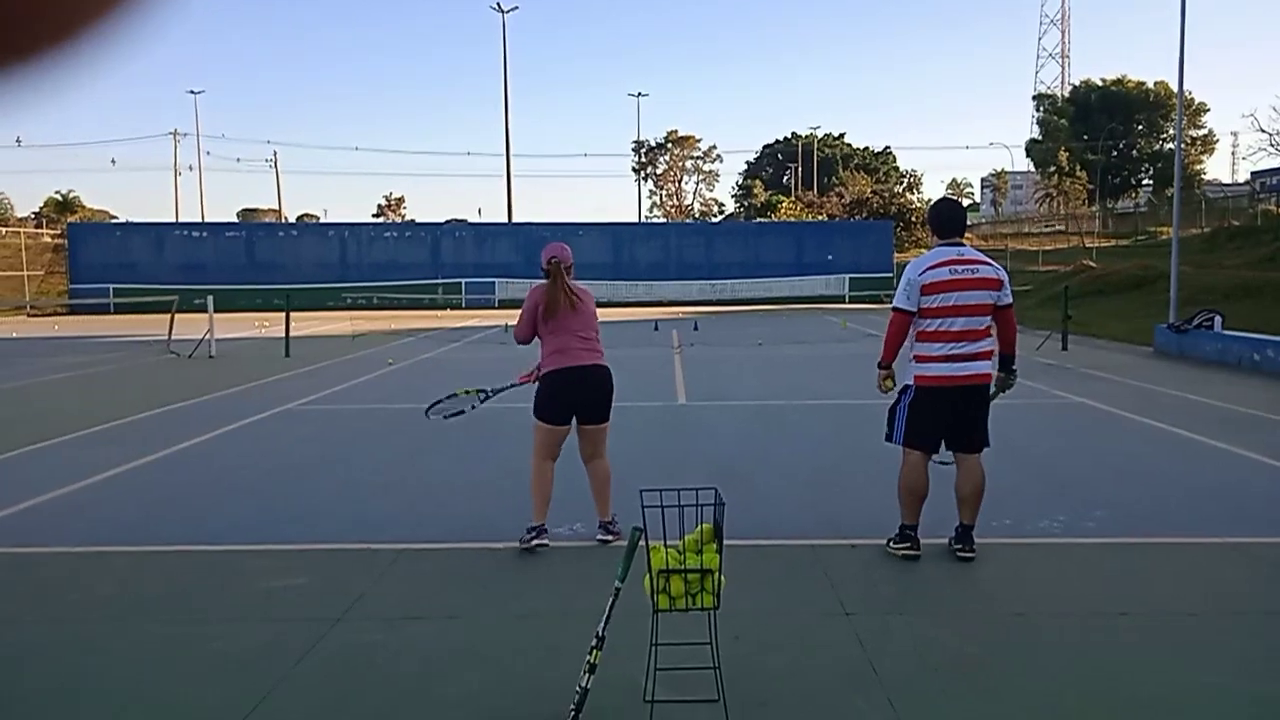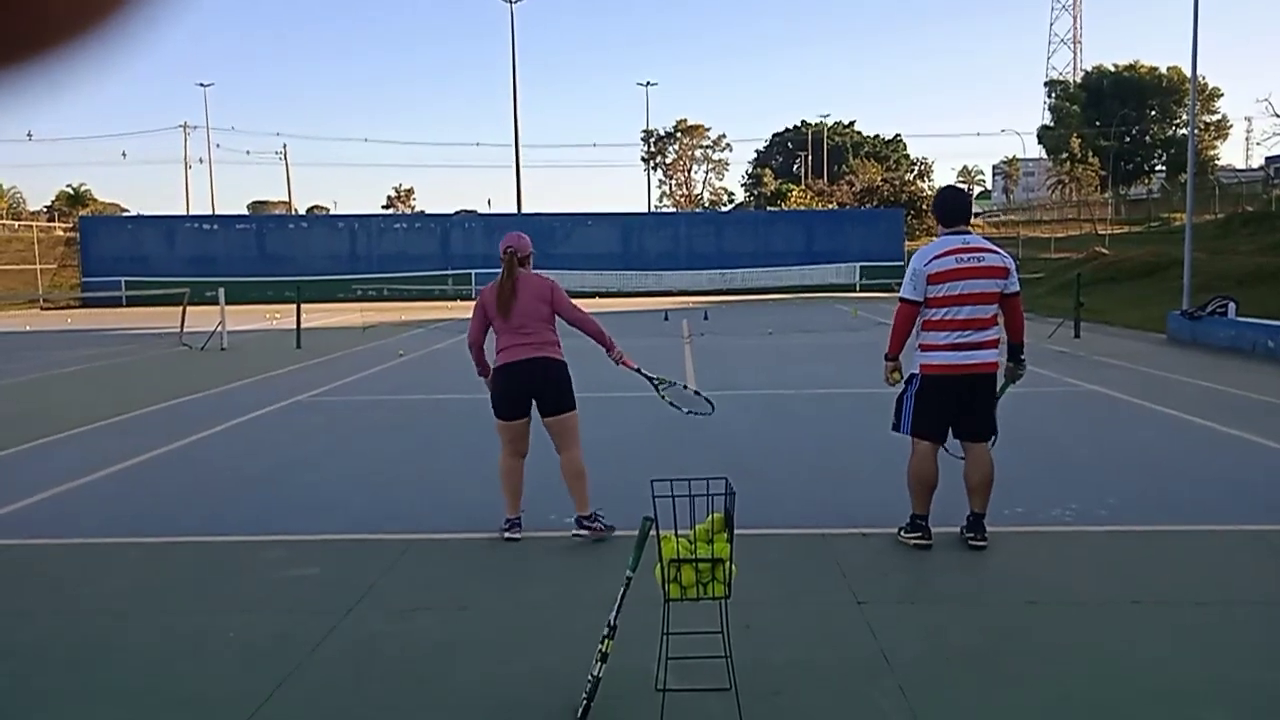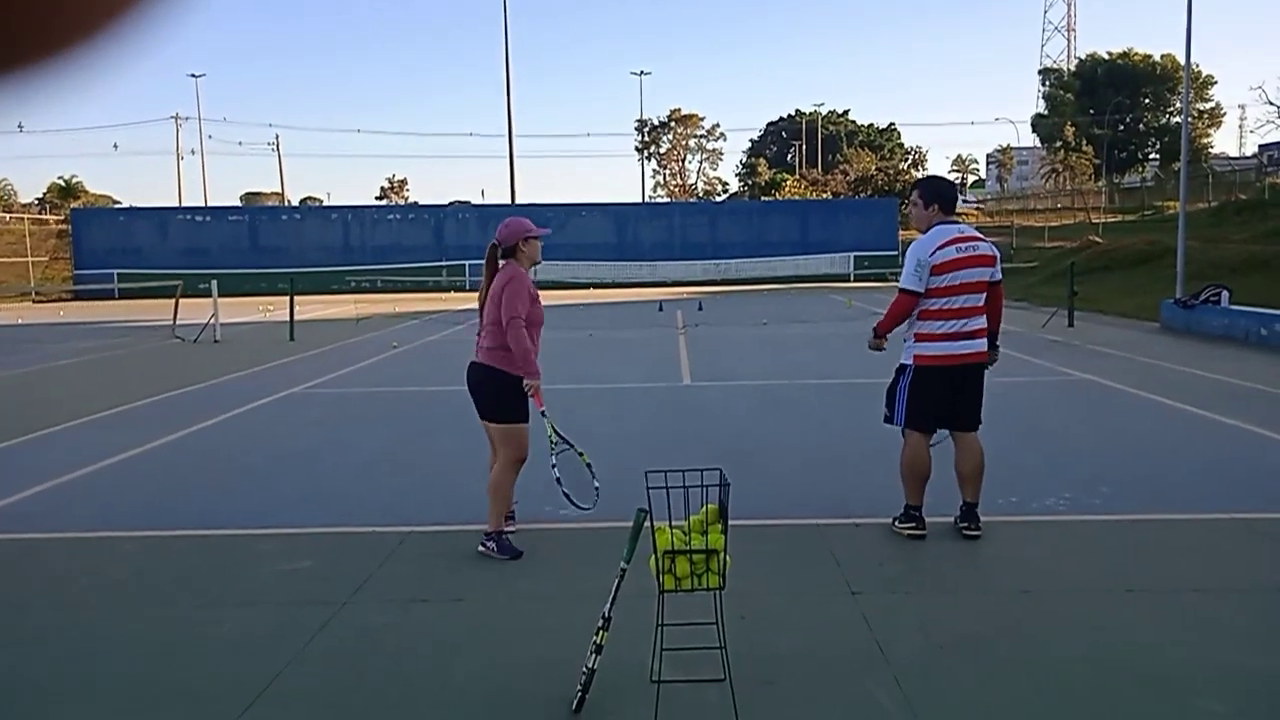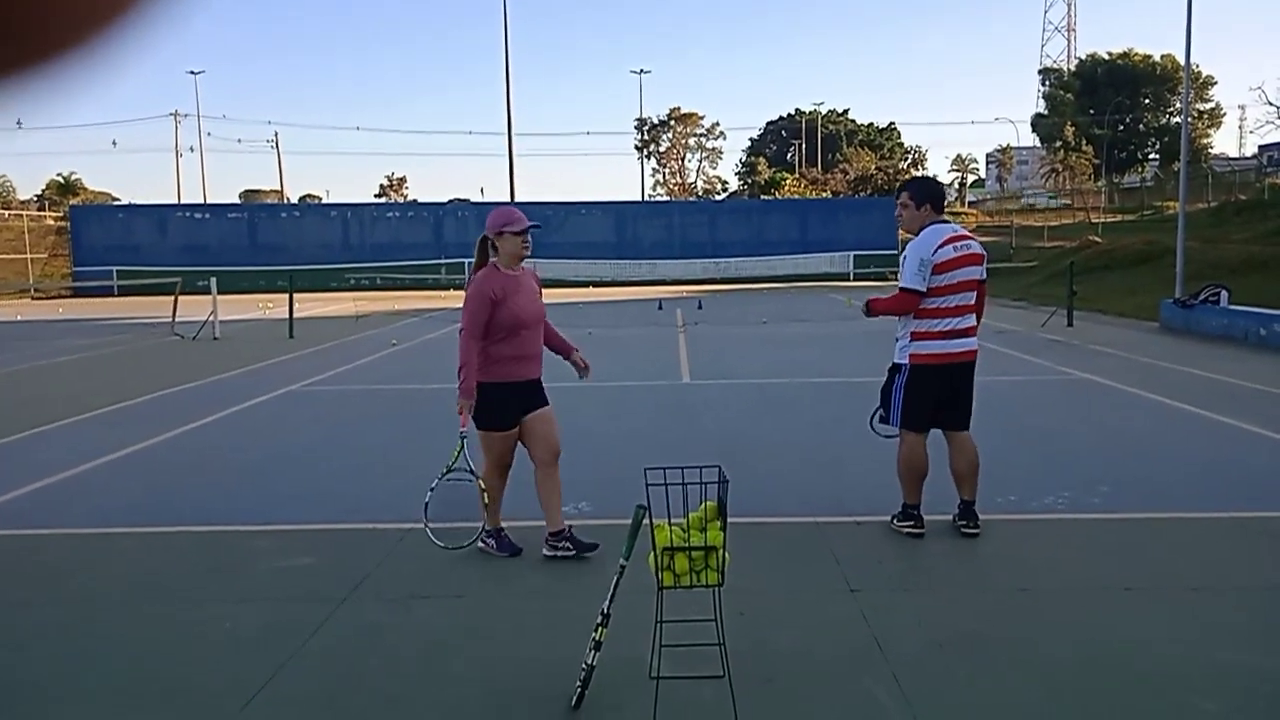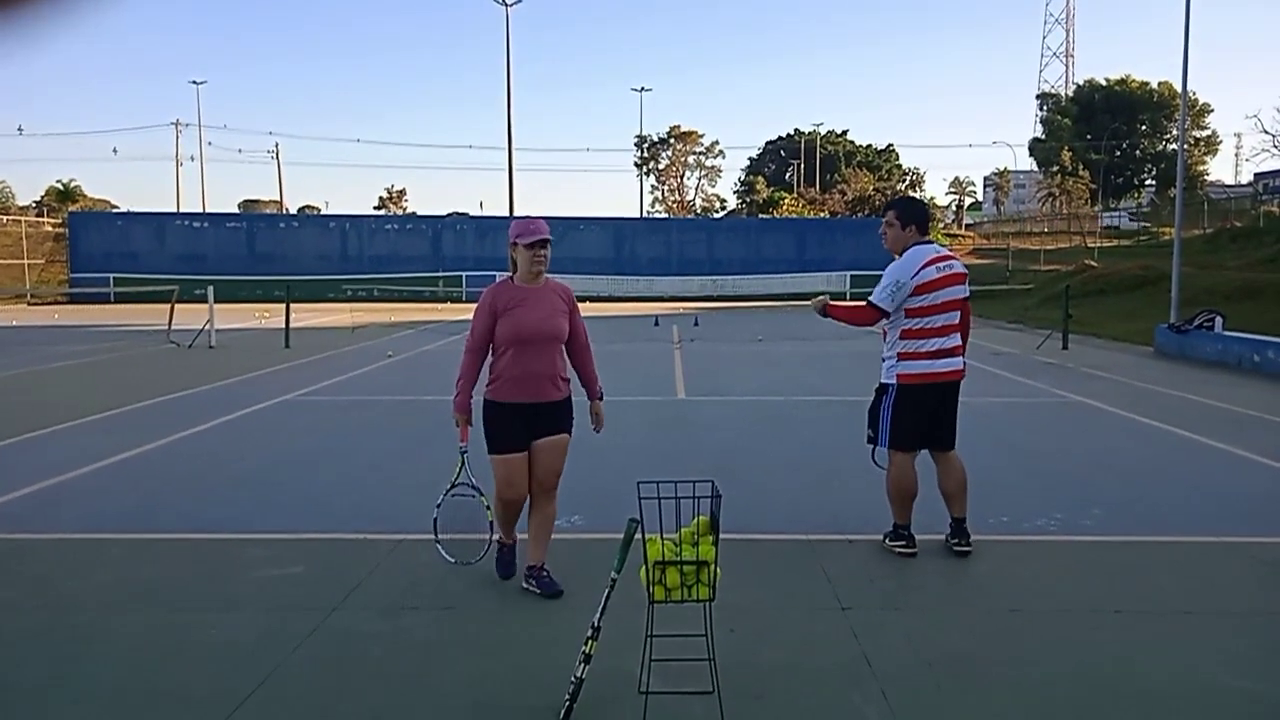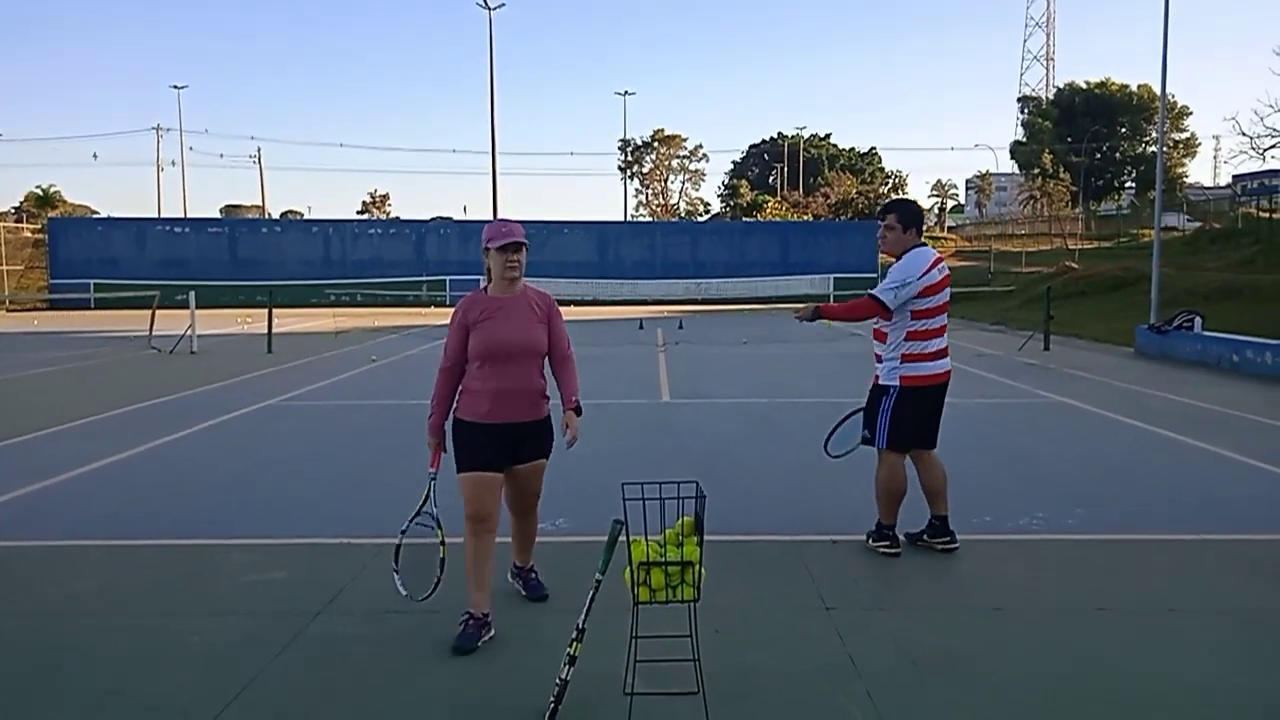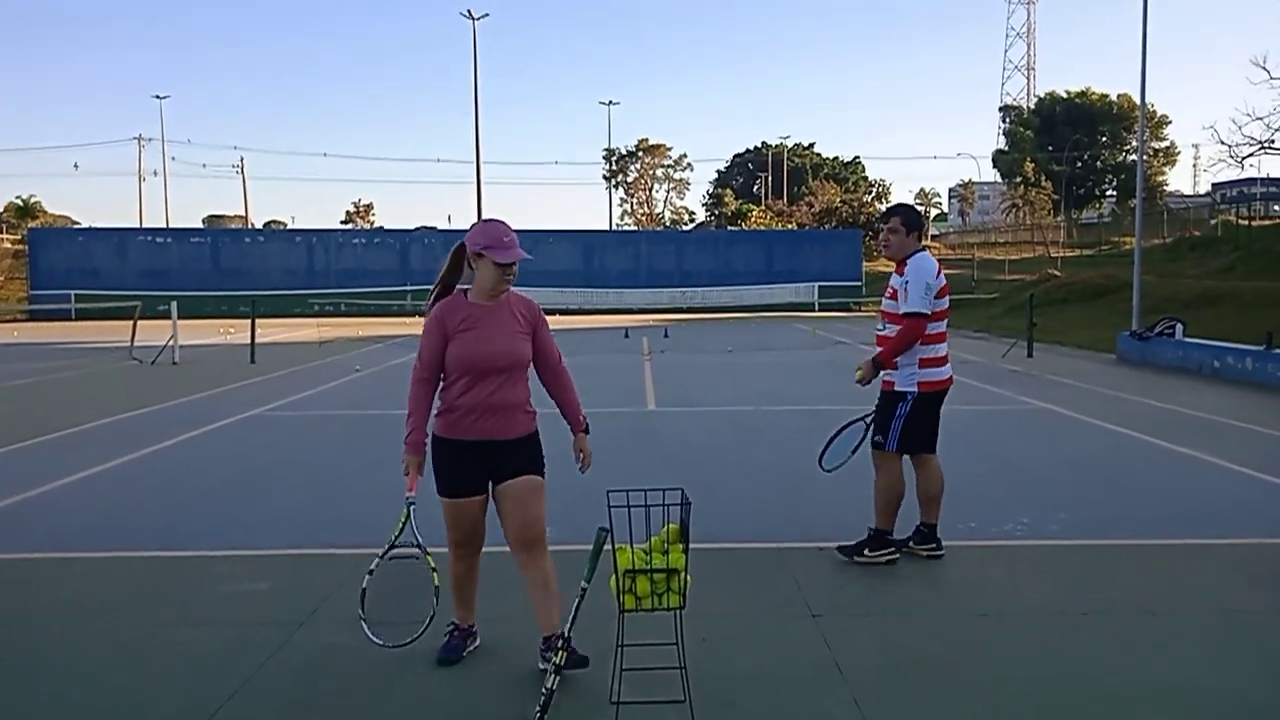
dt=0.5s
person 1, frame 1
left shoulder: (538, 294)
right shoulder: (586, 297)
left elbow: (522, 336)
left hip: (558, 379)
right hip: (598, 375)
left knee: (543, 457)
right knee: (595, 456)
left ankle: (538, 527)
right ankle: (606, 523)
person 1, frame 2
left shoulder: (488, 294)
right shoulder: (546, 285)
left elbow: (474, 341)
right elbow: (576, 317)
left wrist: (485, 371)
right wrist: (609, 345)
left hip: (508, 374)
right hip: (549, 369)
left knee: (512, 452)
right knee: (569, 448)
left ankle: (512, 520)
right ankle: (584, 517)
person 1, frame 3
left shoulder: (503, 278)
right shoulder: (518, 279)
right elbow: (514, 327)
right wrist: (531, 372)
left hip: (487, 373)
right hip: (503, 378)
left knee: (505, 454)
right knee: (512, 457)
left ankle: (503, 512)
right ankle: (493, 535)
person 1, frame 4
left shoulder: (529, 278)
right shoulder: (485, 283)
right elbow: (469, 337)
left wrist: (570, 352)
right wrist: (467, 389)
left hip: (529, 385)
right hip: (493, 389)
left knee: (549, 455)
right knee: (499, 463)
left ankle: (557, 536)
right ankle: (491, 533)
person 1, frame 5
left shoulder: (563, 295)
right shoulder: (495, 296)
left elbow: (579, 348)
right elbow: (474, 351)
left wrist: (594, 395)
right wrist: (462, 401)
left hip: (555, 407)
right hip: (504, 409)
left knee: (546, 490)
right knee: (510, 495)
left ankle: (536, 569)
right ankle: (506, 541)
person 1, frame 6
left shoulder: (544, 304)
right shoulder: (468, 308)
left elbow: (562, 359)
right elbow: (450, 368)
left wrist: (571, 407)
right wrist: (436, 423)
left hip: (532, 425)
right hip: (476, 427)
left knee: (525, 509)
right knee: (479, 521)
left ankle: (522, 568)
right ankle: (478, 617)
person 1, frame 7
left shoulder: (528, 312)
right shoulder: (445, 313)
left elbow: (553, 371)
right elbow: (424, 380)
left wrist: (578, 426)
right wrist: (413, 443)
left hip: (518, 441)
right hip: (457, 445)
left knee: (531, 540)
right knee: (464, 545)
left ankle: (552, 641)
right ankle: (463, 629)
person 2, frame 1
left shoulder: (919, 269)
right shoulder: (993, 270)
left elbow: (900, 322)
right elbow: (1006, 323)
left wrist: (885, 364)
right wrist: (1006, 366)
left hip: (929, 380)
right hip: (976, 378)
left knee: (915, 455)
right knee: (969, 457)
left ankle: (908, 535)
right ankle: (965, 536)
person 2, frame 2
left shoulder: (925, 258)
right shoulder: (999, 258)
left elbow: (907, 314)
right elbow: (1013, 312)
left wrist: (892, 357)
right wrist: (1015, 355)
left hip: (935, 368)
right hip: (982, 367)
left knee: (924, 445)
right knee: (977, 446)
left ankle: (919, 524)
right ankle: (977, 524)
person 2, frame 3
left shoulder: (923, 248)
right shoulder: (986, 246)
left elbow: (906, 304)
right elbow: (995, 299)
left wrist: (880, 331)
right wrist: (991, 342)
left hip: (927, 358)
right hip: (972, 355)
left knee: (916, 434)
right knee: (966, 434)
left ankle: (913, 515)
right ankle: (970, 514)
person 2, frame 4
left shoulder: (920, 247)
right shoulder: (972, 244)
left elbow: (906, 302)
right elbow: (978, 298)
left wrist: (872, 306)
left hip: (921, 357)
right hip: (962, 353)
left knee: (912, 434)
right knee: (959, 432)
left ankle: (911, 513)
right ankle: (968, 512)
person 2, frame 5
left shoulder: (904, 268)
right shoulder: (954, 264)
left elbow: (869, 315)
right elbow: (964, 318)
left wrist: (827, 308)
left hip: (908, 378)
right hip: (948, 373)
left knee: (901, 454)
right knee: (945, 452)
left ankle: (902, 533)
right ankle: (960, 531)
person 2, frame 6
left shoulder: (908, 269)
right shoulder: (933, 261)
left elbow: (867, 308)
left wrist: (818, 311)
left hip: (904, 379)
right hip: (933, 374)
left knee: (891, 453)
right knee: (923, 450)
left ankle: (885, 533)
right ankle: (940, 528)
person 2, frame 7
left shoulder: (916, 271)
right shoulder: (912, 268)
left elbow: (912, 328)
left wrist: (876, 363)
right wrist: (884, 365)
left hip: (911, 383)
right hip: (924, 380)
left knee: (885, 455)
right knee: (923, 454)
left ankle: (882, 540)
right ankle: (927, 535)
